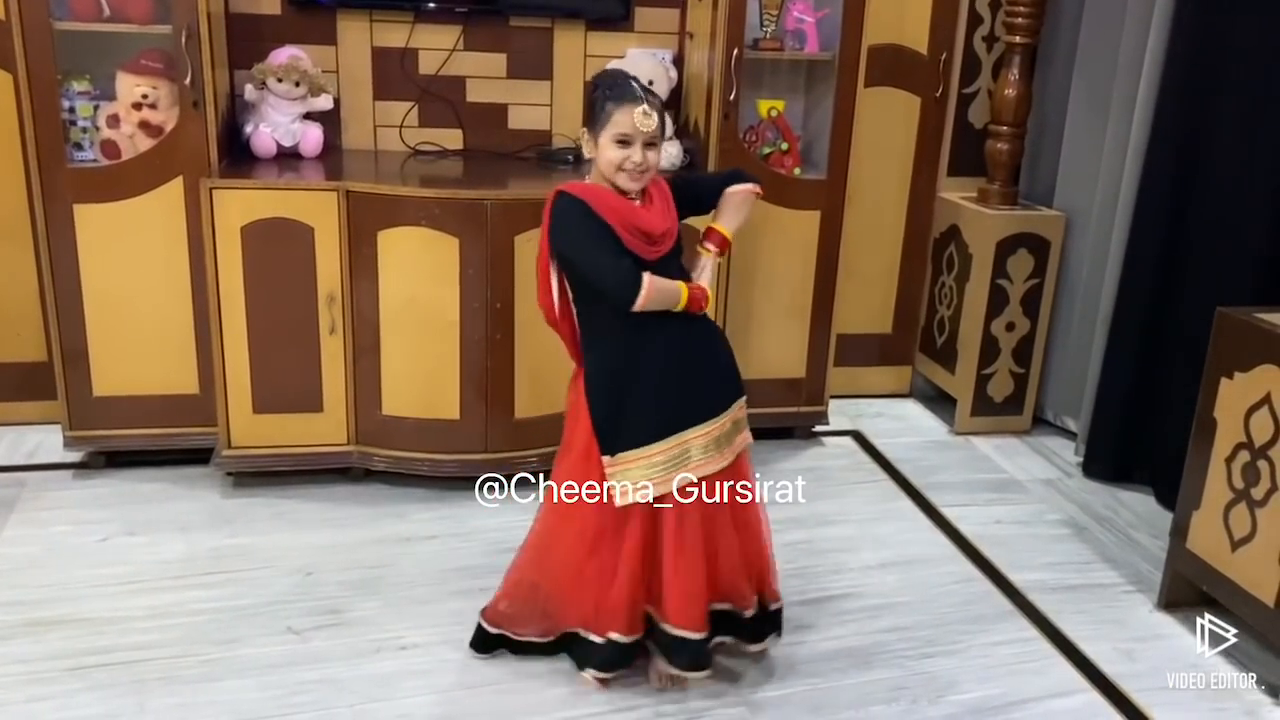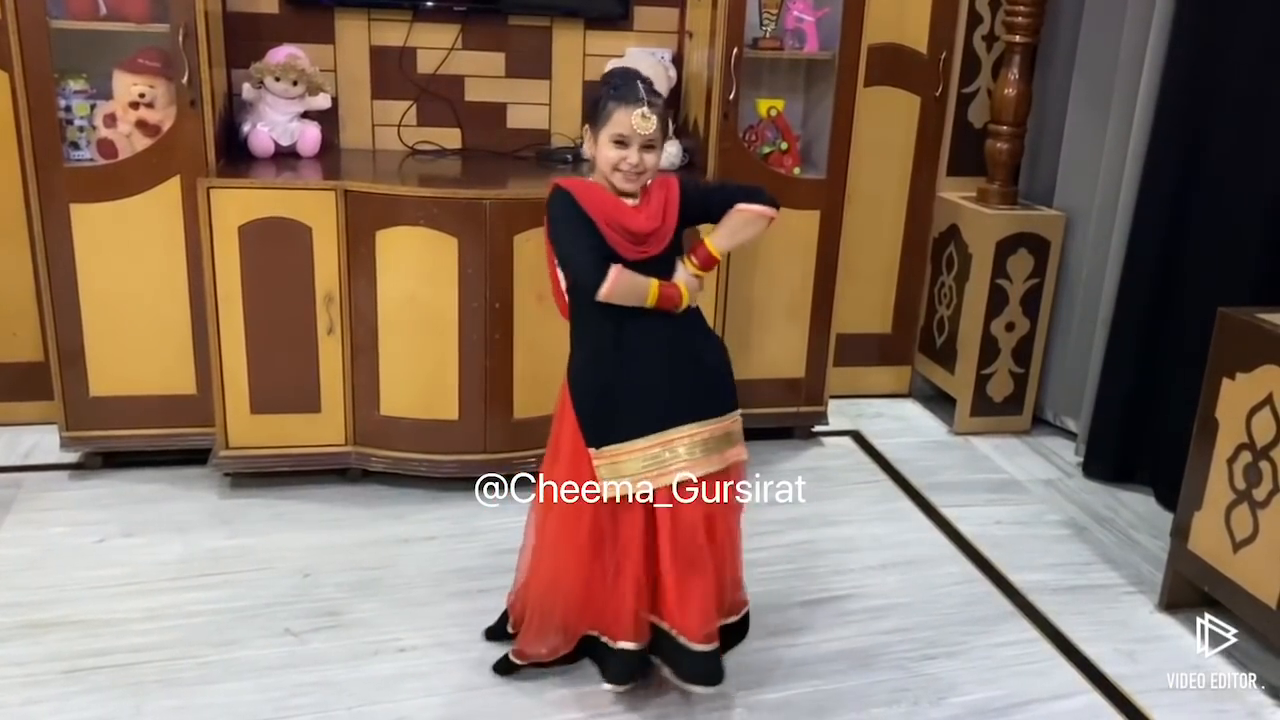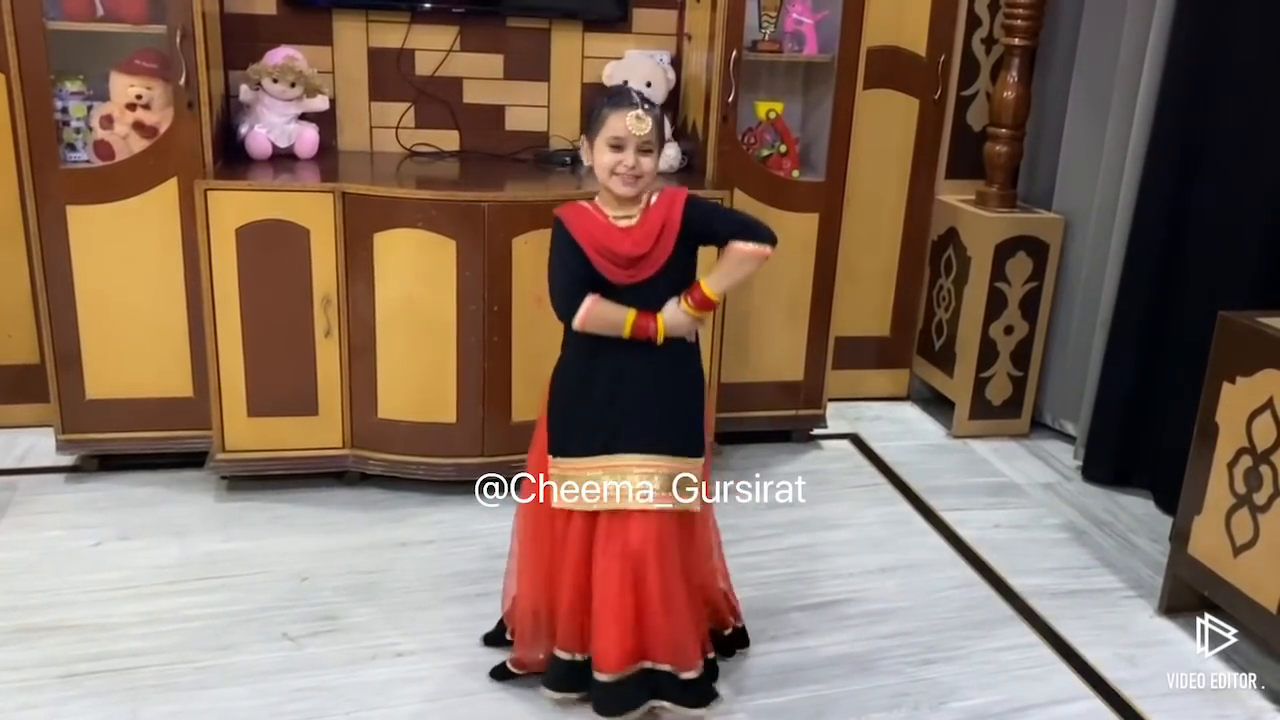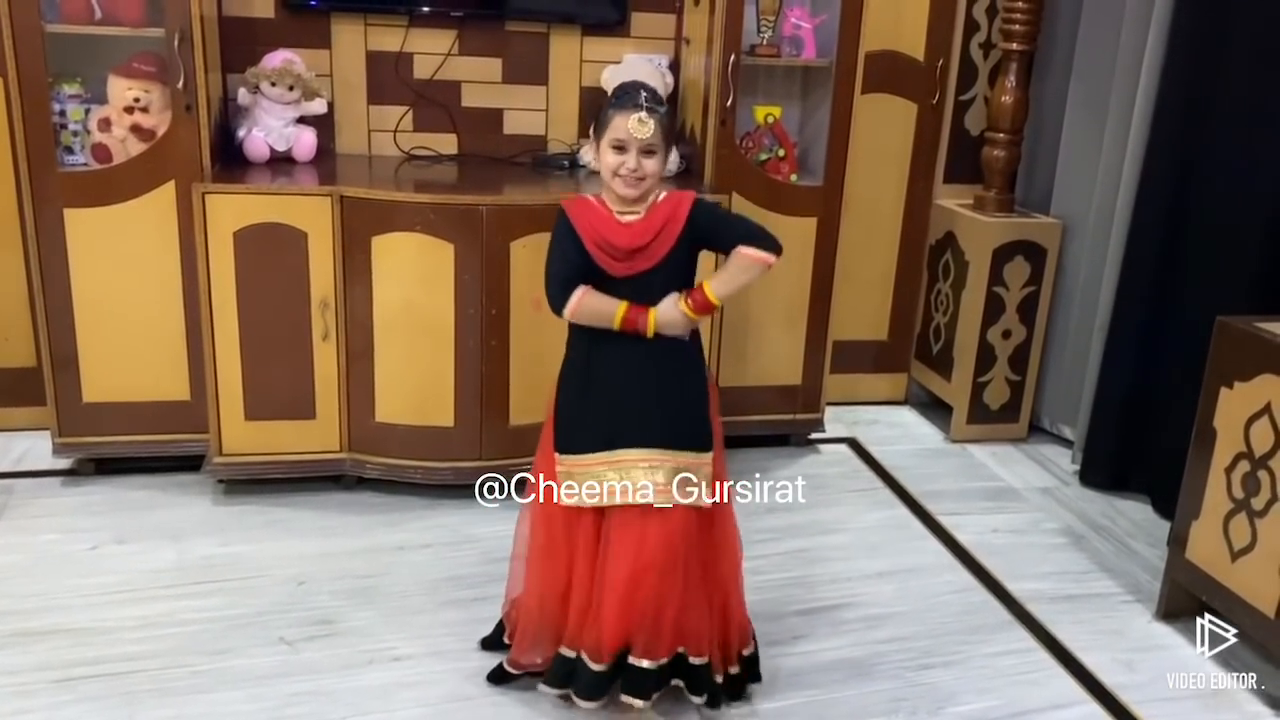
dt=0.5s
person 1, frame 1
left shoulder: (661, 192)
right shoulder: (572, 208)
left elbow: (741, 187)
right elbow: (625, 290)
left wrist: (711, 252)
right wrist: (692, 293)
left hip: (693, 375)
right hip: (620, 387)
left knee: (704, 502)
right knee: (612, 514)
left ankle: (687, 627)
right ankle: (600, 629)
person 1, frame 2
left shoulder: (672, 194)
right shoulder: (568, 200)
left elbow: (759, 204)
right elbow: (596, 280)
left wrist: (700, 262)
right wrist: (674, 292)
left hip: (687, 381)
right hip: (607, 388)
left knee: (691, 513)
right knee: (602, 516)
left ankle: (690, 635)
right ankle: (609, 632)
person 1, frame 3
left shoulder: (681, 212)
right shoulder: (571, 224)
left elbow: (757, 238)
right elbow: (573, 306)
left wrist: (697, 302)
right wrist: (655, 324)
left hip: (664, 409)
right hip: (587, 405)
left knee: (651, 539)
right knee: (575, 534)
left ankle: (658, 667)
right ankle: (570, 650)
person 1, frame 4
left shoulder: (686, 214)
right shoulder: (575, 218)
left elbow: (762, 246)
right elbow: (564, 296)
left wrist: (695, 305)
right wrist: (648, 319)
left hip: (670, 407)
right hip: (592, 403)
left knee: (662, 539)
right knee: (580, 532)
left ankle: (646, 665)
right ankle: (568, 648)
